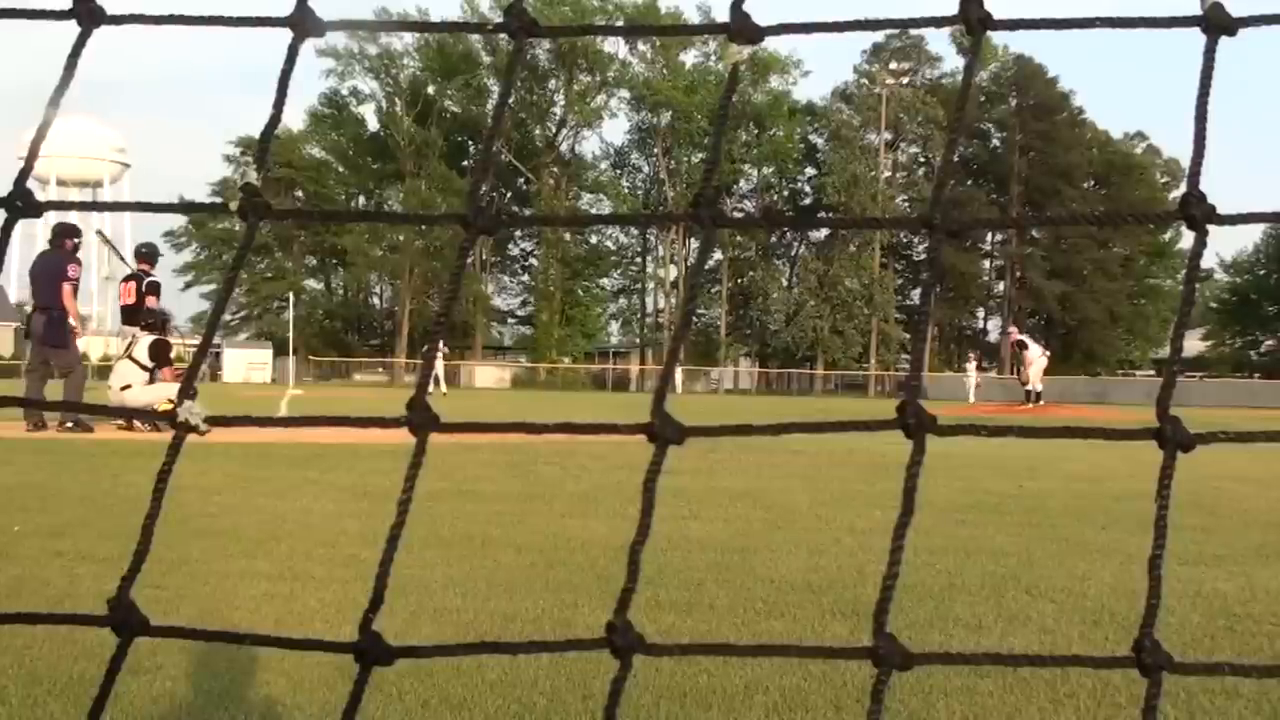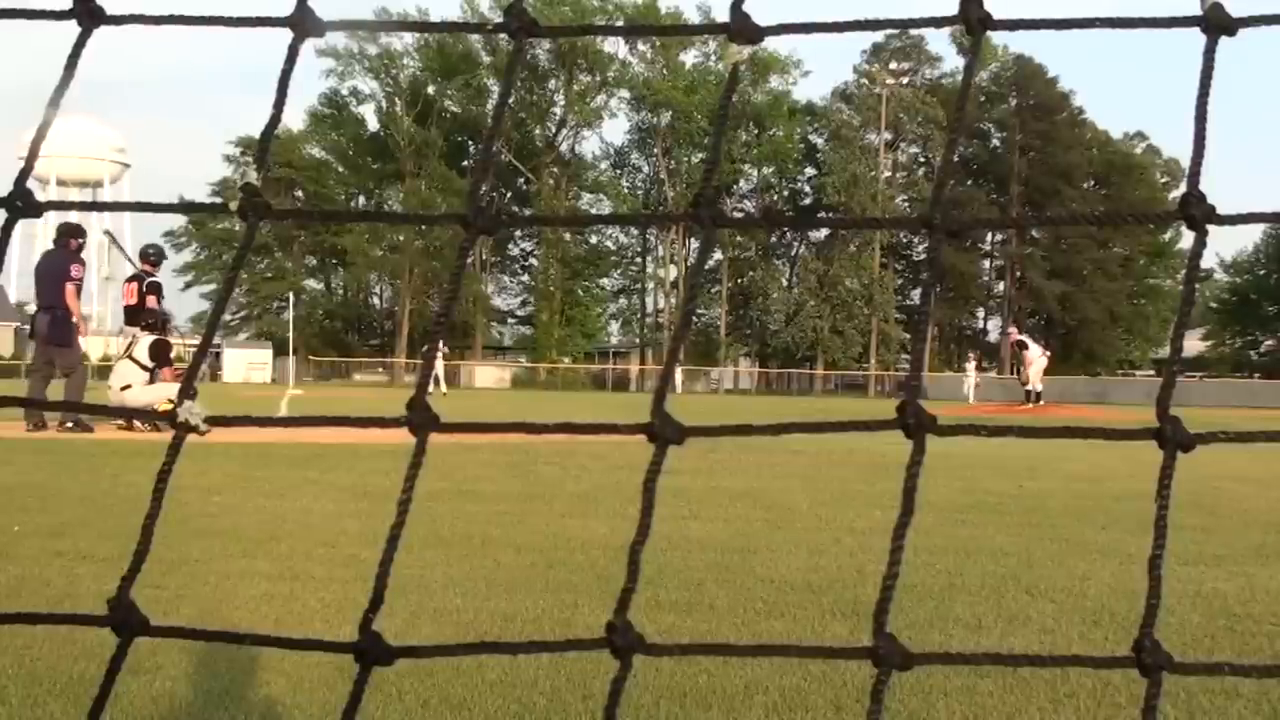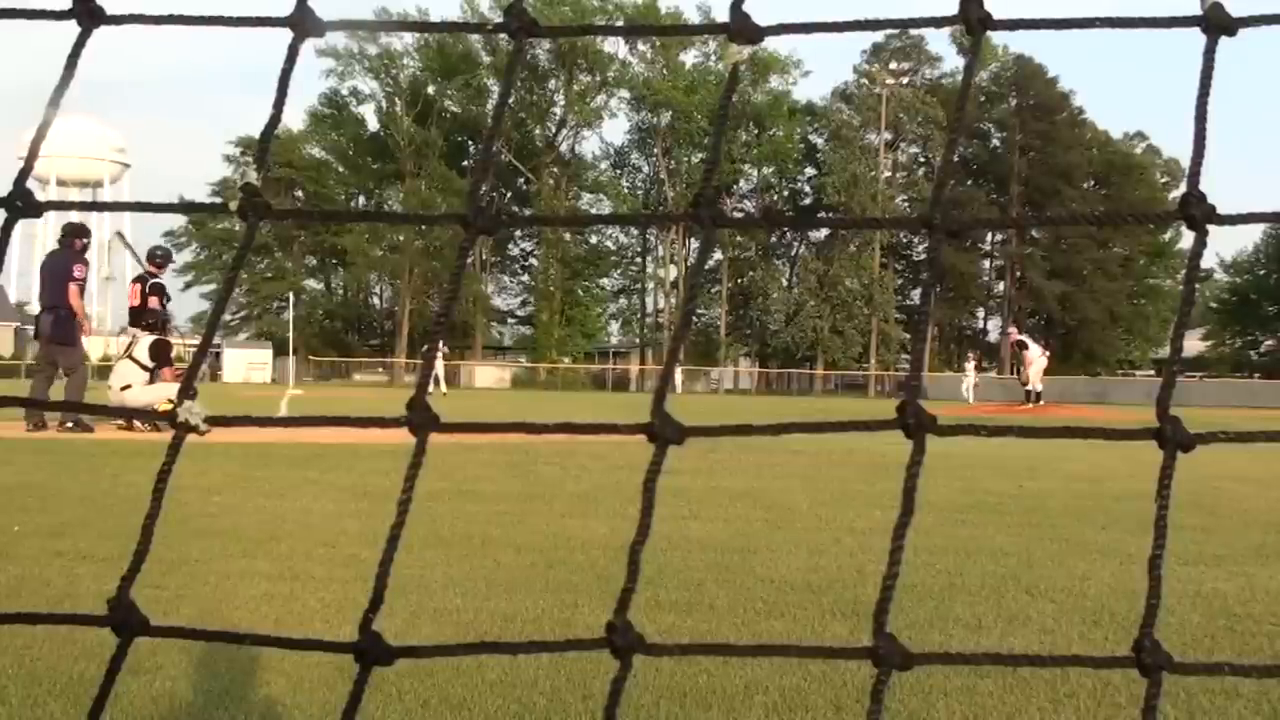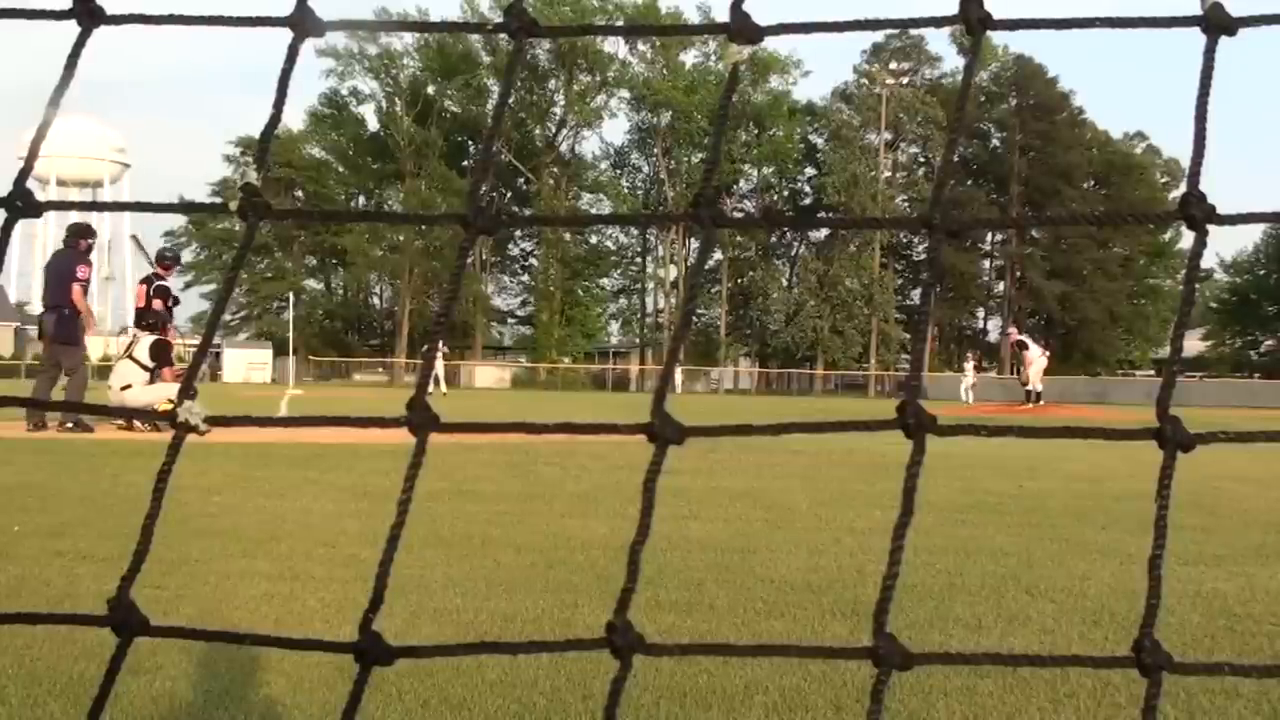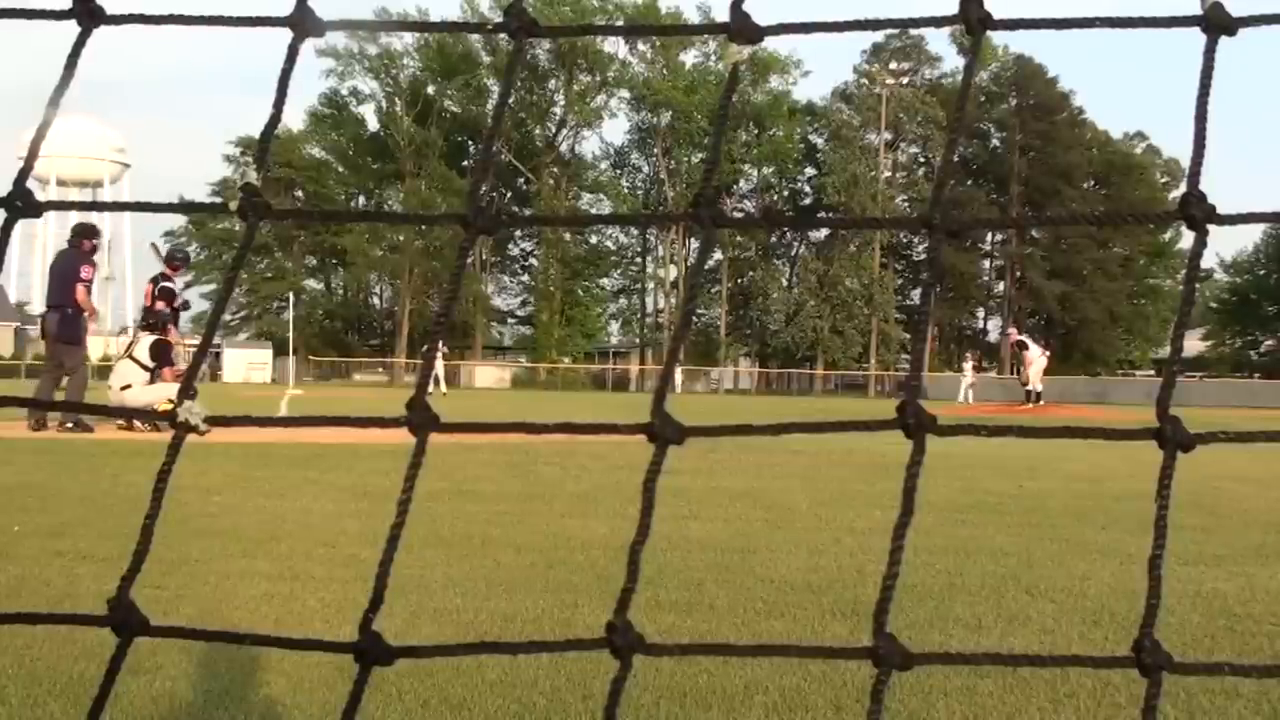
dt=0.1s
person 1, frame 1
left shoulder: (40, 258)
right shoulder: (70, 261)
left elbow: (34, 292)
right elbow: (67, 296)
right wrist: (77, 323)
left hip: (36, 320)
right hip: (55, 321)
left knee: (36, 371)
right knee: (74, 370)
left ankle: (34, 419)
right ankle: (68, 420)
person 1, frame 2
left shoulder: (44, 258)
right shoulder: (74, 261)
left elbow: (38, 292)
right elbow: (70, 296)
right wrist: (80, 321)
left hip: (41, 319)
right hip: (59, 321)
left knee: (39, 371)
right knee: (76, 370)
left ankle: (34, 419)
right ankle: (68, 420)
person 1, frame 3
left shoulder: (50, 258)
right shoulder: (78, 261)
left elbow: (46, 291)
right elbow: (73, 296)
right wrist: (84, 320)
left hip: (45, 319)
right hip: (63, 321)
left knee: (43, 371)
right knee: (77, 371)
left ankle: (34, 419)
right ankle: (69, 420)
person 1, frame 4
left shoulder: (55, 257)
right shoulder: (82, 261)
left elbow: (54, 289)
right elbow: (77, 296)
right wrist: (89, 316)
left hip: (49, 318)
right hip: (67, 320)
left knee: (47, 370)
right knee: (77, 371)
left ankle: (35, 419)
right ankle: (69, 420)
person 1, frame 5
left shoulder: (60, 256)
right shoulder: (85, 261)
left elbow: (59, 289)
right elbow: (81, 296)
right wrist: (93, 312)
left hip: (51, 317)
right hip: (70, 320)
left knee: (51, 370)
right knee: (78, 371)
left ankle: (36, 417)
right ankle: (69, 420)
